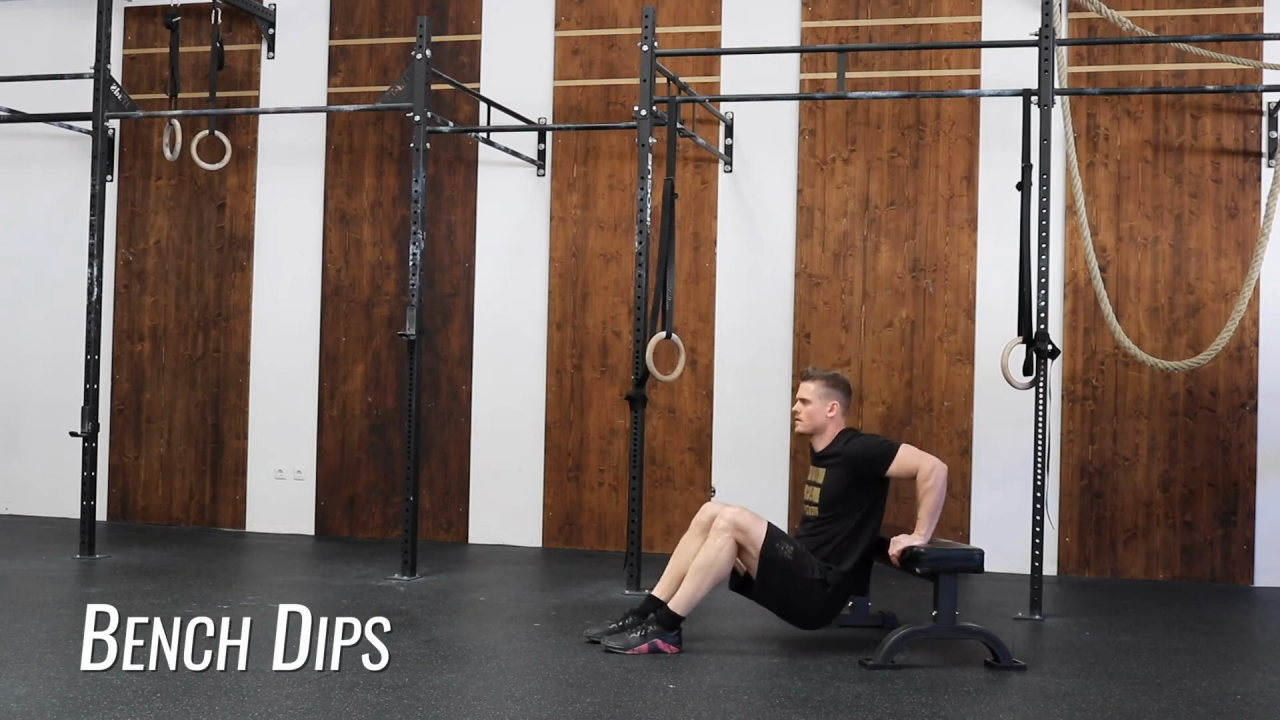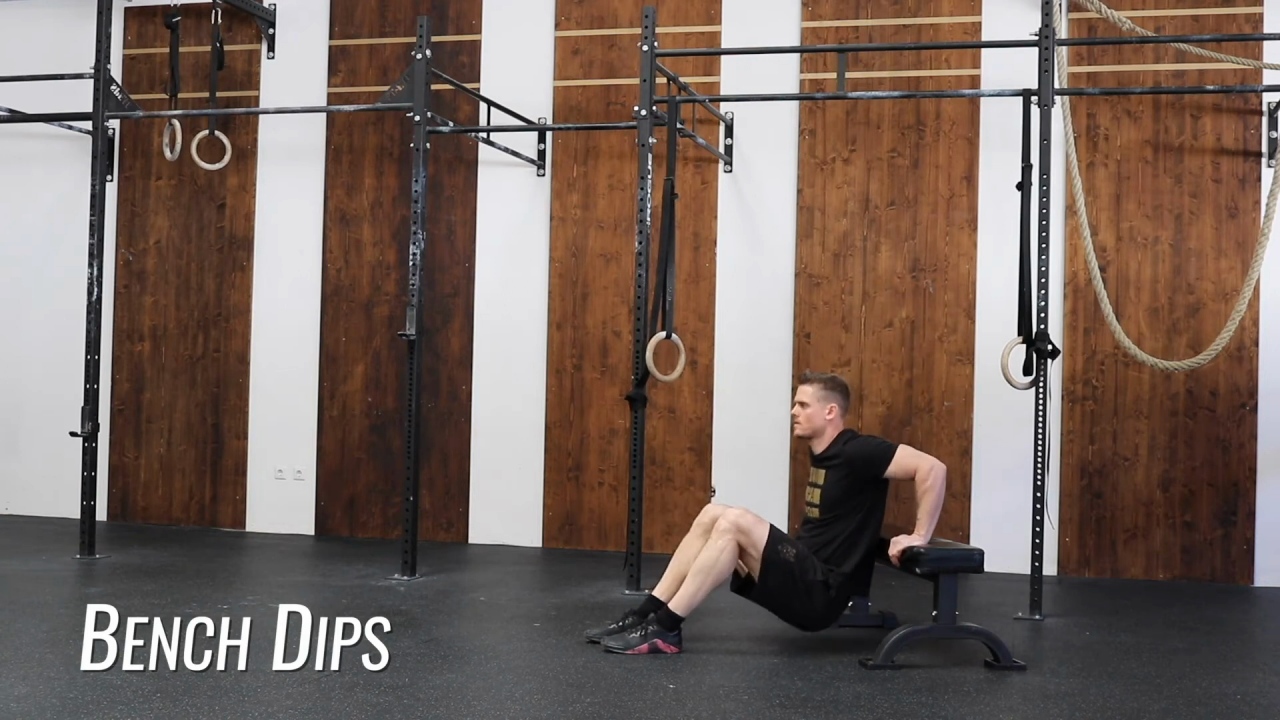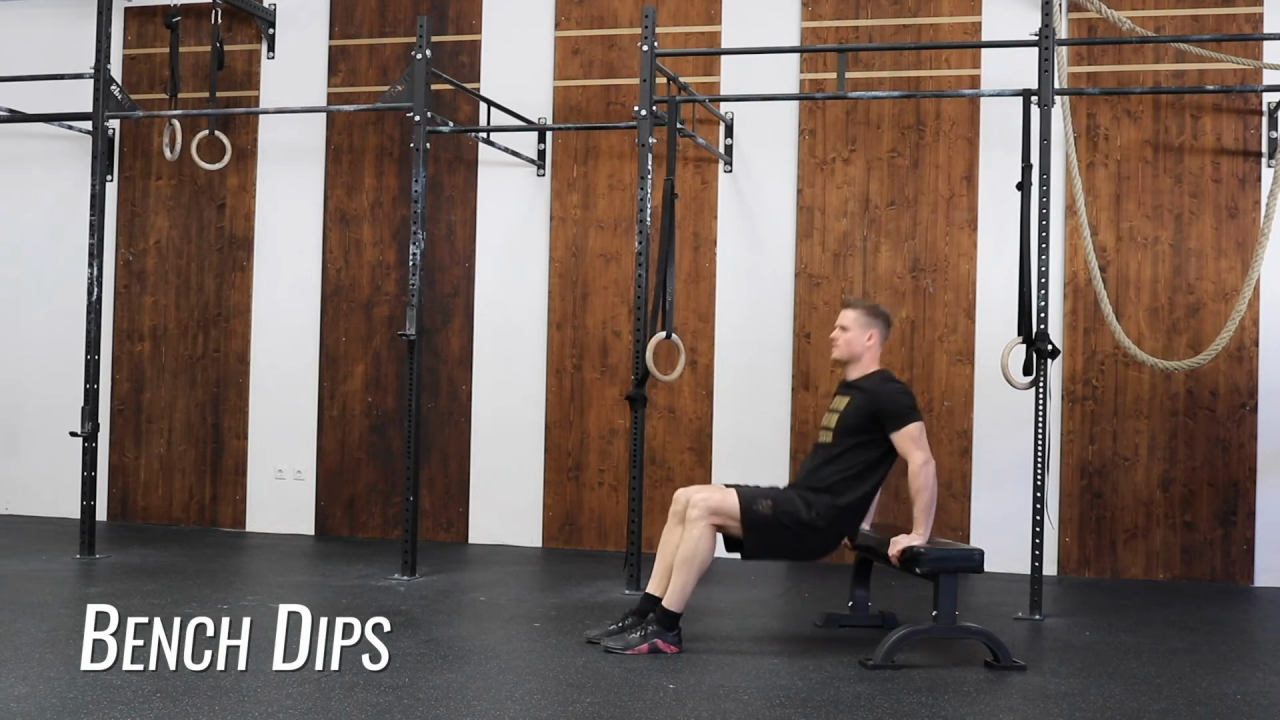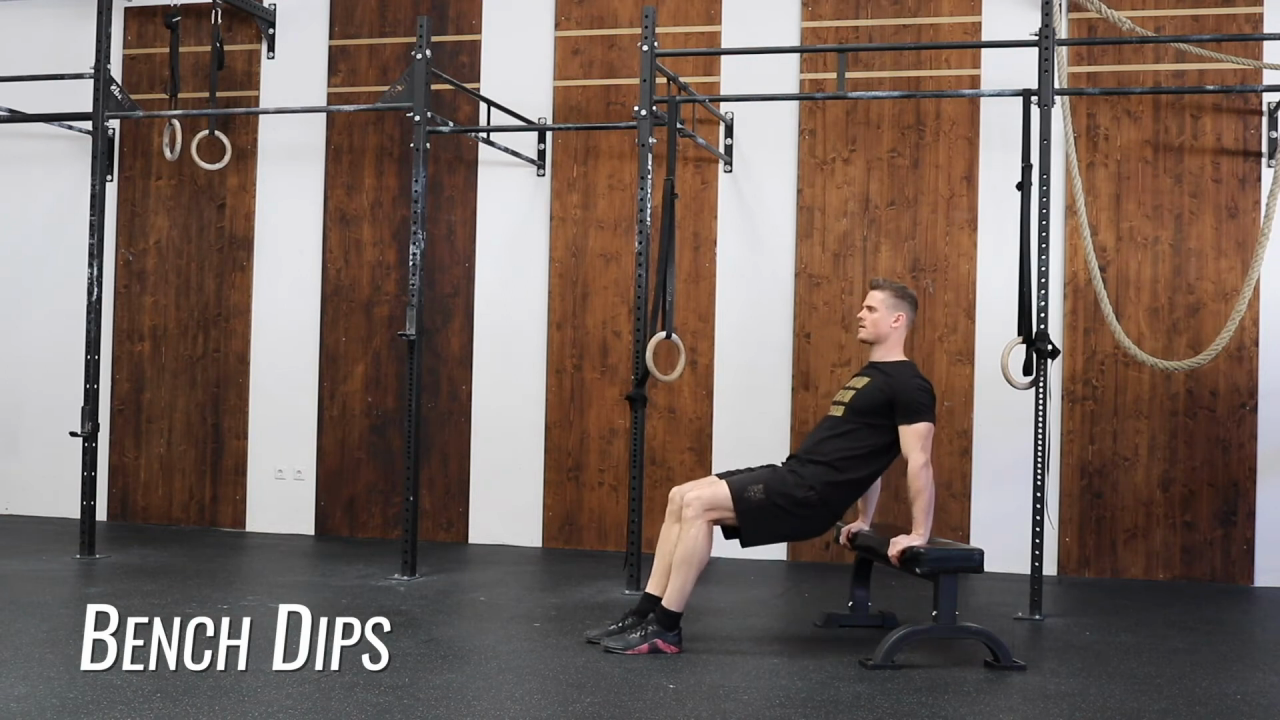
dt=0.4s
person 1, frame 1
left shoulder: (856, 451)
right shoulder: (824, 450)
left elbow: (934, 468)
left wrist: (919, 537)
left hip: (819, 588)
right hip: (802, 572)
left knee: (731, 520)
right knee: (711, 514)
left ankle: (664, 629)
right ankle: (644, 614)
person 1, frame 2
left shoulder: (856, 451)
right shoulder: (823, 450)
left elbow: (932, 468)
left wrist: (918, 538)
left hip: (821, 589)
right hip: (805, 571)
left knee: (733, 521)
right knee: (712, 516)
left ankle: (665, 628)
right ankle: (646, 614)
person 1, frame 3
left shoulder: (885, 392)
right shoulder: (850, 388)
left elbow: (921, 460)
left wrist: (918, 535)
right wrist: (860, 520)
left hip: (817, 516)
right hip: (799, 503)
left knee: (702, 506)
right knee: (684, 500)
left ankle: (664, 628)
right ankle: (646, 613)
person 1, frame 4
left shoulder: (907, 384)
right shoulder: (871, 373)
left elbow: (919, 460)
left wrist: (918, 535)
right wrist: (864, 521)
left hip: (813, 491)
right hip: (795, 476)
left knee: (697, 504)
right knee: (682, 498)
left ankle: (664, 628)
right ankle: (645, 613)
